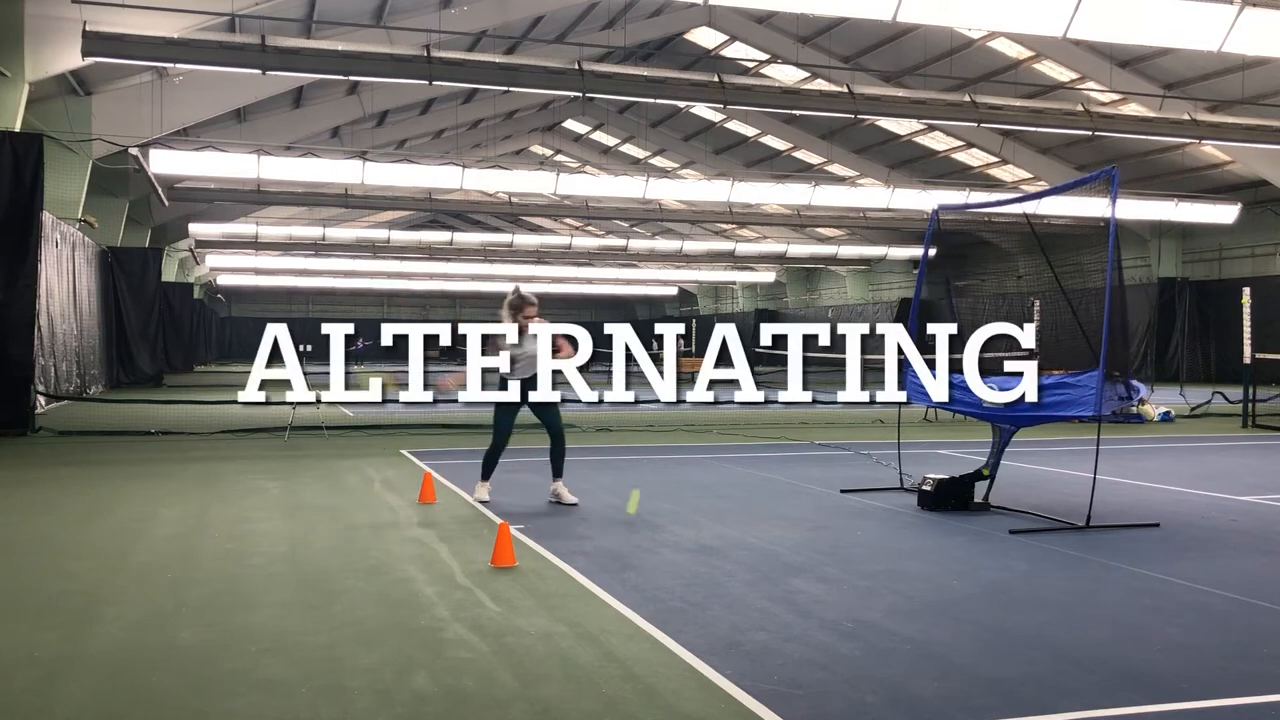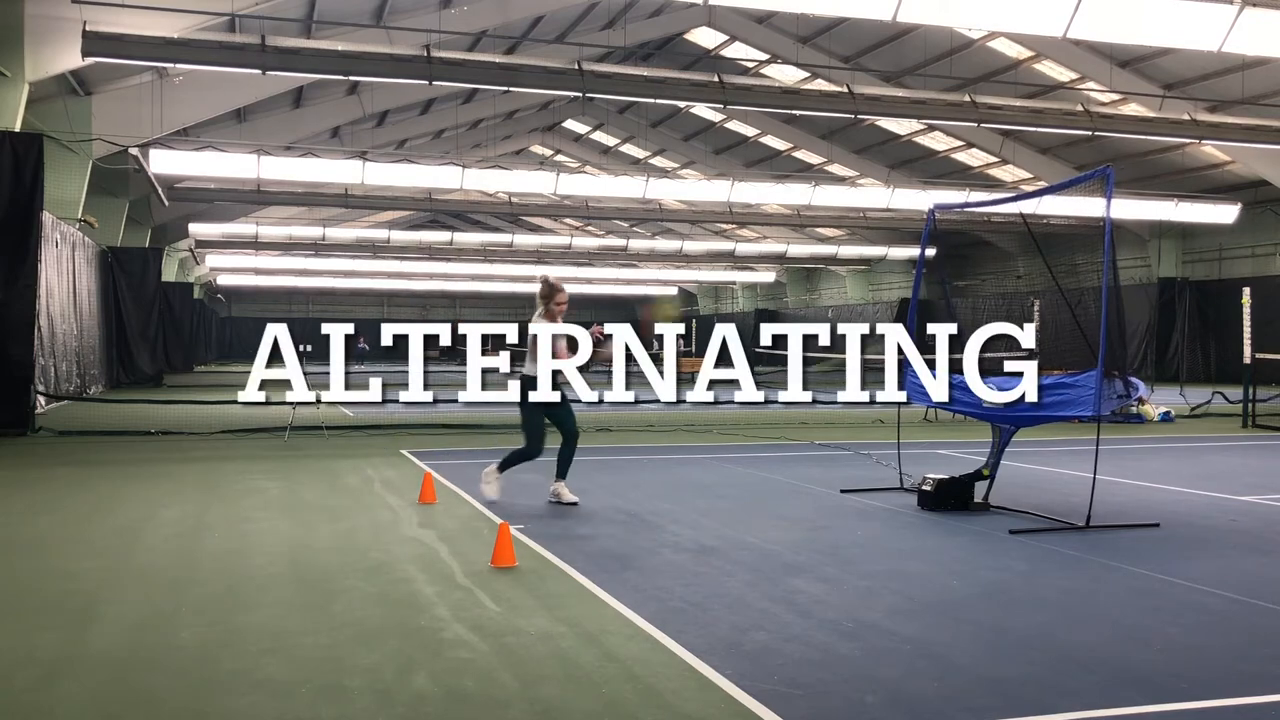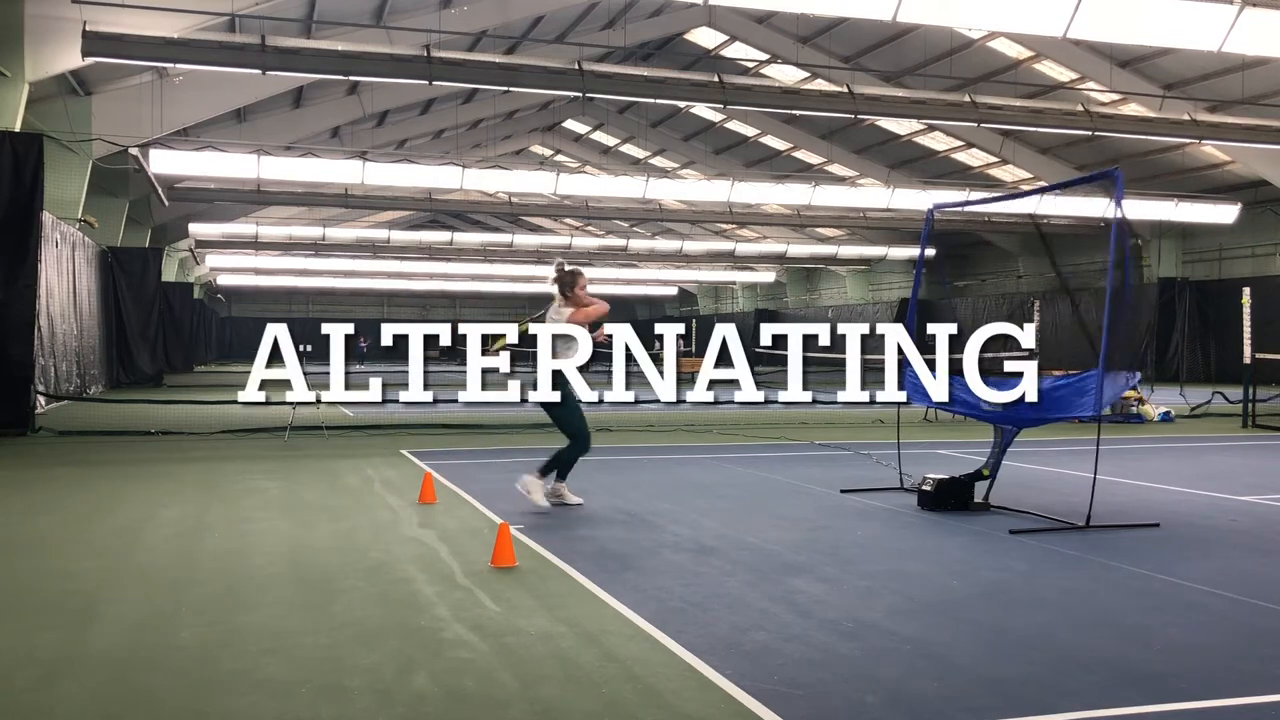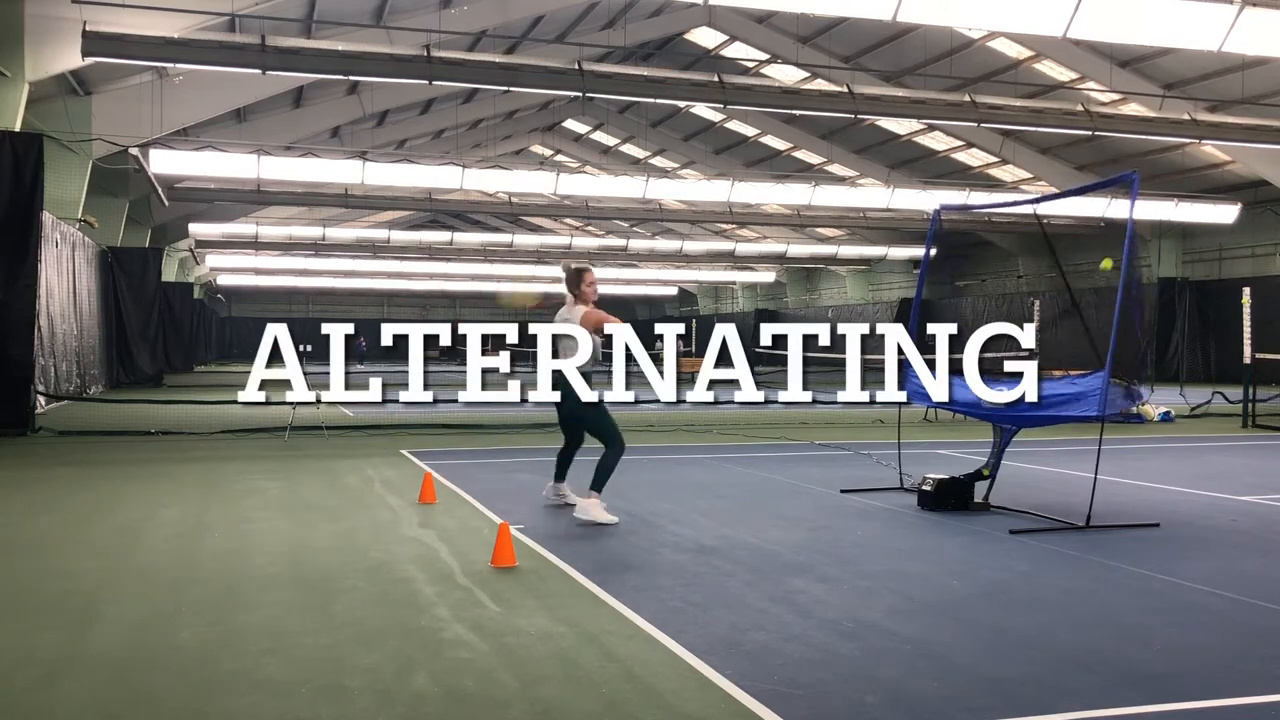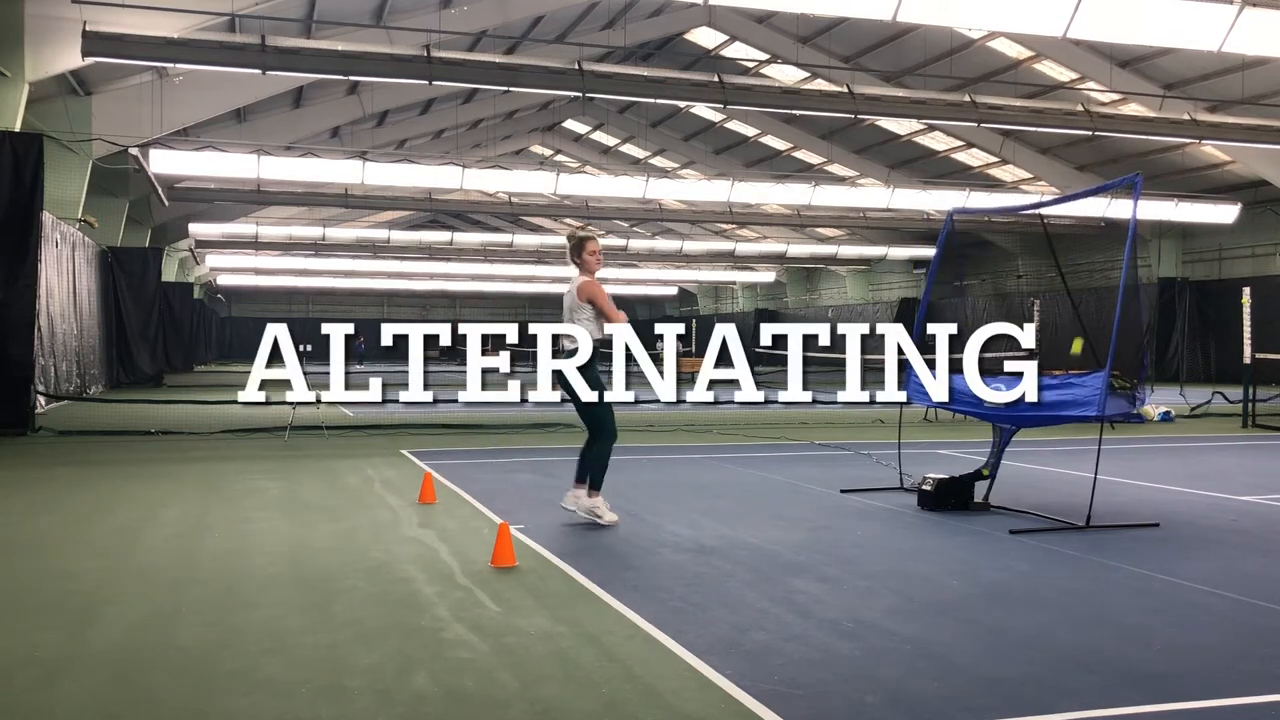
dt=0.2s
person 1, frame 1
left shoulder: (542, 326)
left elbow: (567, 350)
left wrist: (558, 356)
right wrist: (462, 377)
left hip: (536, 383)
right hip: (510, 388)
left knee: (557, 433)
right knee: (499, 441)
left ankle: (557, 487)
right ankle: (483, 484)
person 1, frame 2
left shoulder: (552, 317)
left elbow: (562, 341)
left wrist: (587, 333)
right hip: (534, 387)
left knee: (571, 434)
right knee: (534, 448)
left ankle: (558, 486)
right ankle: (494, 472)
person 1, frame 3
left shoulder: (558, 308)
right shoulder: (573, 316)
right elbow: (604, 307)
left wrist: (591, 336)
right wrist: (586, 300)
left hip: (556, 380)
right hip: (554, 384)
left knee: (581, 438)
right knee: (581, 442)
left ankle: (557, 487)
right ankle: (535, 480)
person 1, frame 4
left shoulder: (563, 314)
right shoulder: (591, 315)
right elbow: (621, 326)
left wrist: (597, 337)
left hip: (562, 384)
right hip: (577, 388)
left knee: (574, 440)
right knee: (615, 444)
left ankle: (557, 487)
right ankle: (590, 503)
person 1, frame 5
left shoulder: (575, 286)
right shoulder: (590, 286)
right elbow: (619, 321)
left wrist: (606, 314)
right wrist: (621, 315)
right hip: (582, 367)
left knee: (596, 435)
right knee: (607, 435)
left ankle: (578, 494)
right ankle: (592, 500)
